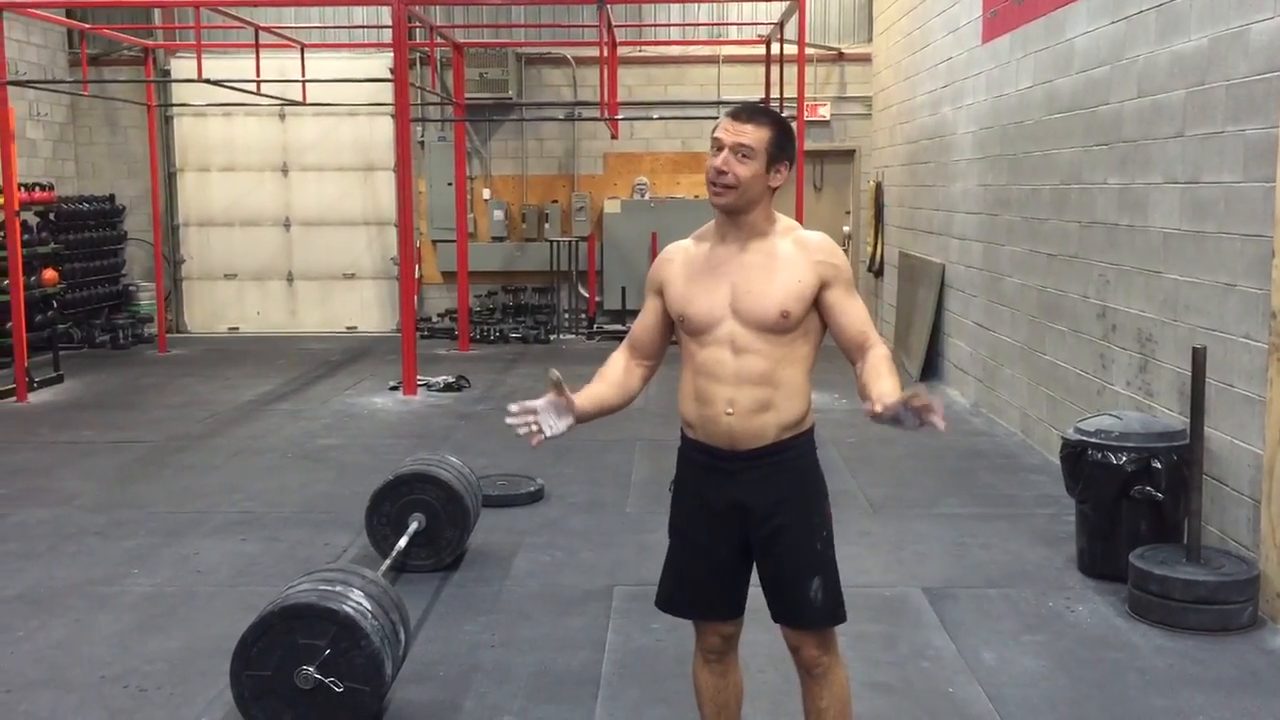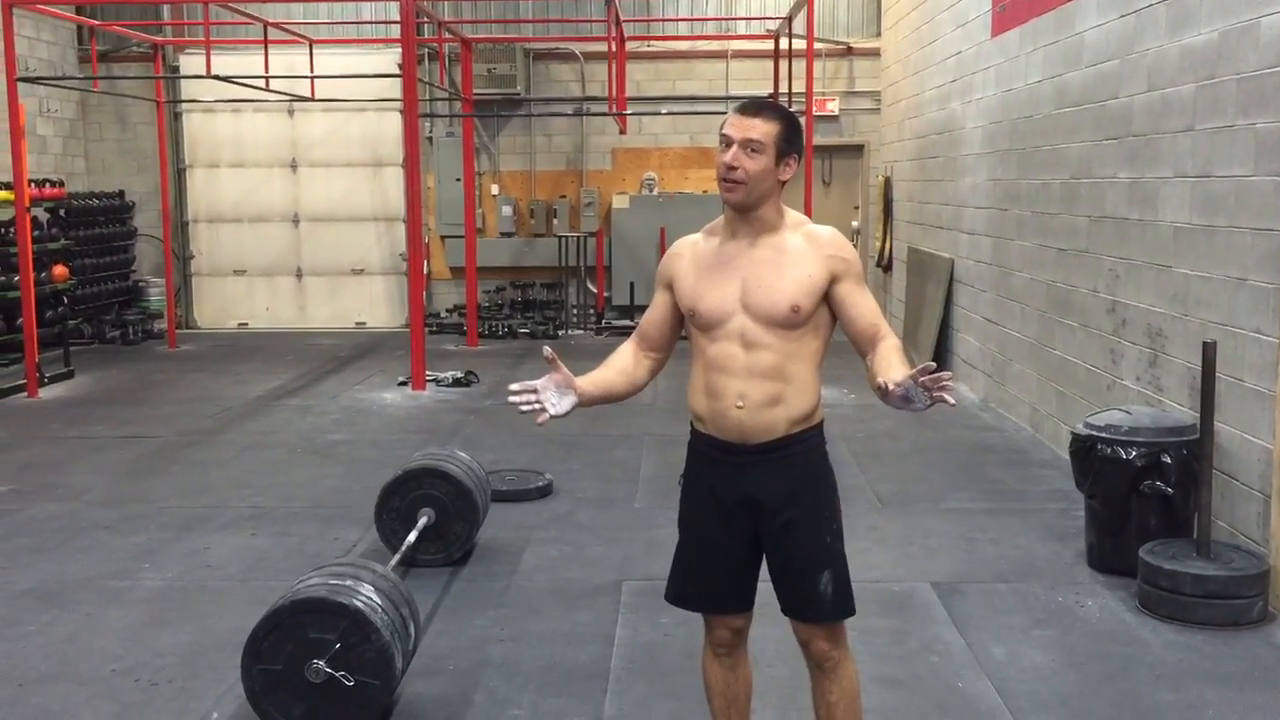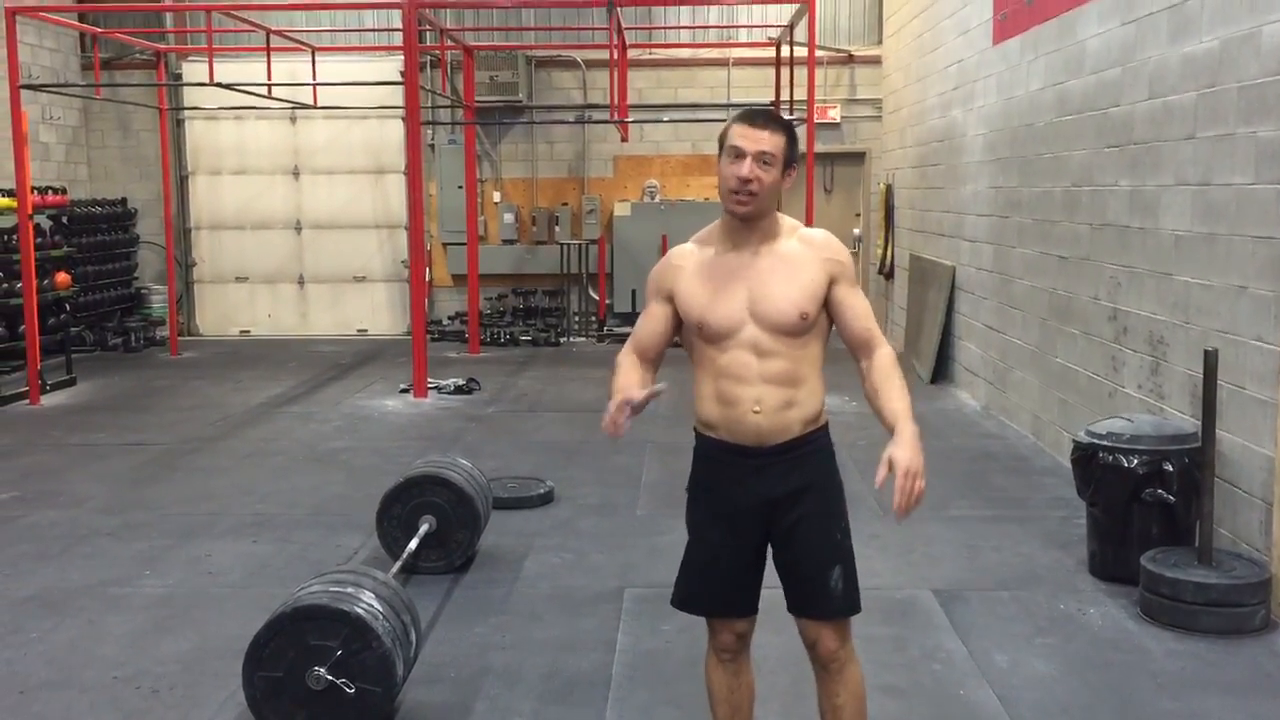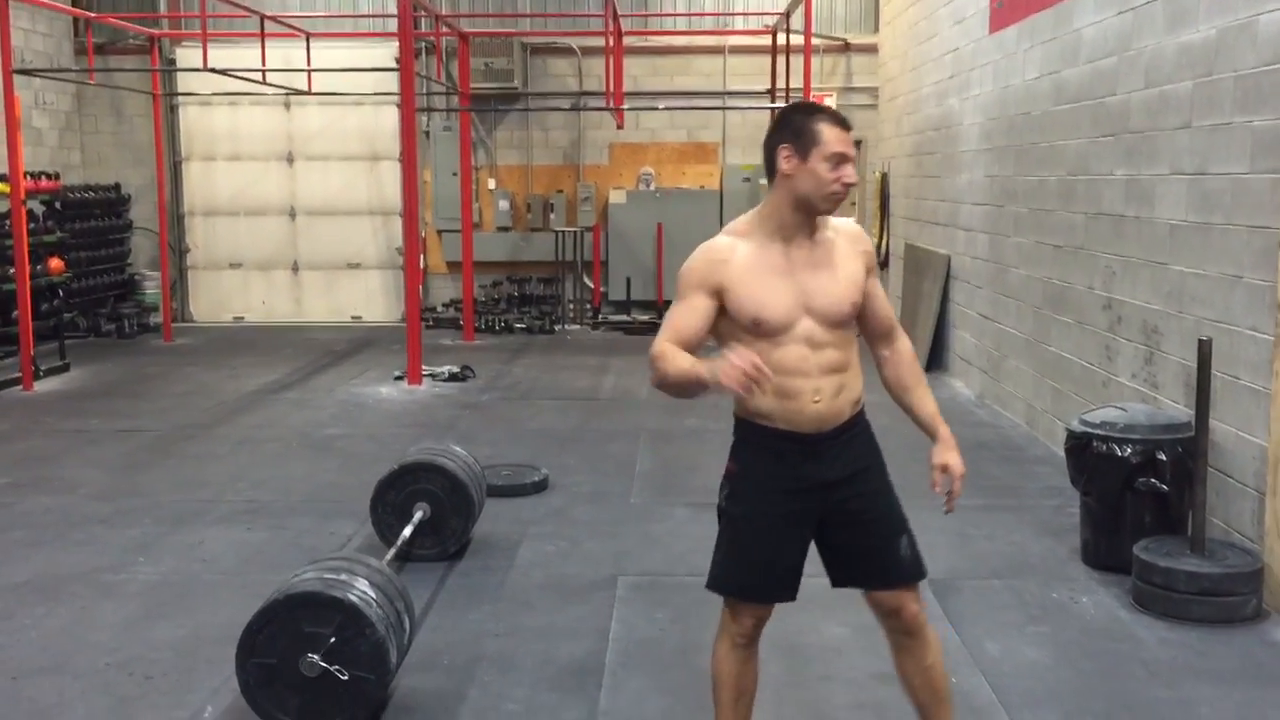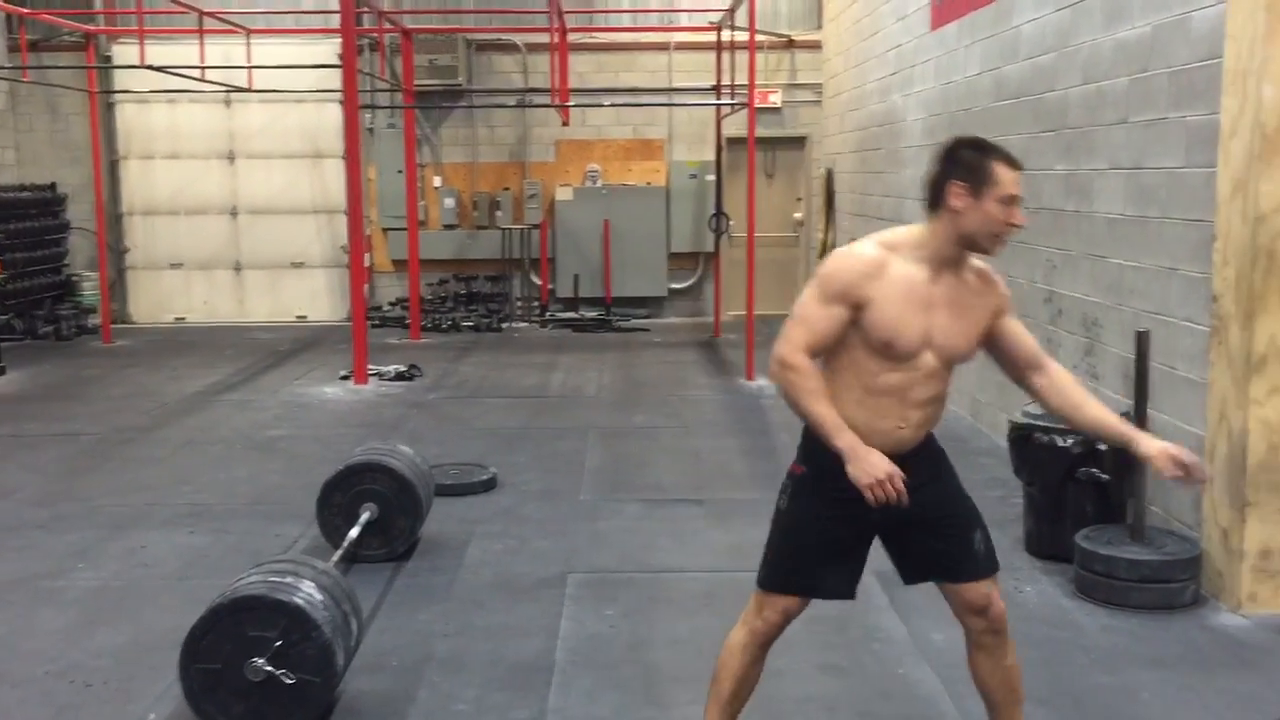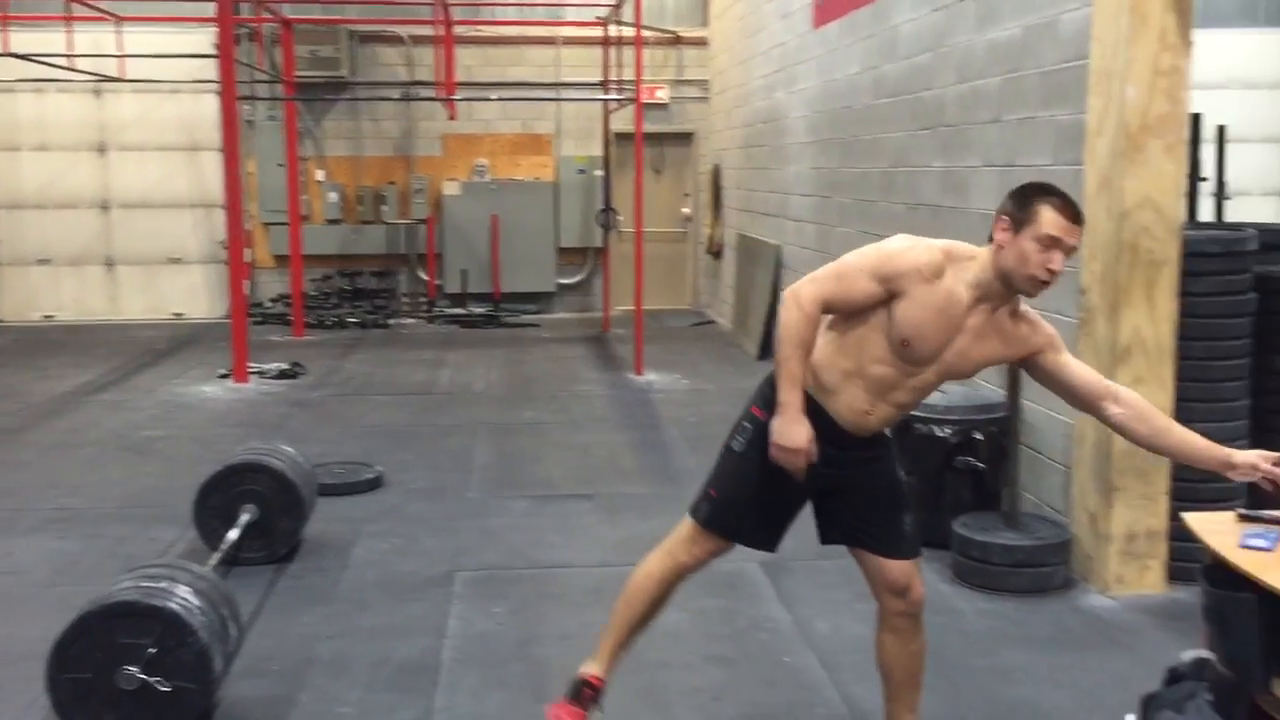
dt=0.4s
person 1, frame 1
left shoulder: (816, 256)
right shoulder: (674, 261)
left elbow: (867, 349)
right elbow: (636, 357)
left wrist: (887, 398)
right wrist: (576, 404)
left hip: (785, 470)
right hip: (701, 471)
left knee: (813, 643)
right knee: (714, 637)
person 1, frame 2
left shoulder: (826, 250)
right shoulder: (684, 256)
left elbow: (877, 340)
right elbow: (645, 350)
left wrist: (896, 381)
right wrist: (580, 389)
left hip: (795, 464)
right hip: (711, 465)
left knee: (822, 638)
right knee: (723, 631)
person 1, frame 3
left shoulder: (823, 254)
right shoulder: (679, 265)
left elbow: (872, 351)
right elbow: (634, 359)
left wrist: (903, 431)
right wrist: (626, 393)
left hip: (805, 467)
right hip: (719, 470)
left knee: (829, 642)
right knee: (727, 636)
person 1, frame 4
left shoulder: (853, 243)
right shoulder: (718, 259)
left elbow: (890, 345)
right elbow: (664, 361)
left wrist: (940, 435)
right wrist: (711, 370)
left hip: (852, 450)
right hip: (767, 458)
left knee: (904, 610)
right knee: (742, 621)
person 1, frame 5
left shoulder: (985, 291)
right shoulder: (861, 267)
left elbow: (1042, 375)
right elbow: (788, 359)
left wrist: (1140, 441)
right wrist: (854, 455)
left hip: (919, 463)
right hip: (835, 464)
left knee: (986, 612)
right knee: (770, 612)
person 1, frame 6
left shoulder: (1026, 334)
right shoulder: (916, 261)
left elbow: (1115, 404)
right elbow: (800, 301)
right wrist: (789, 411)
left hip: (864, 446)
right hip: (795, 420)
left knee: (903, 594)
right knee: (693, 545)
